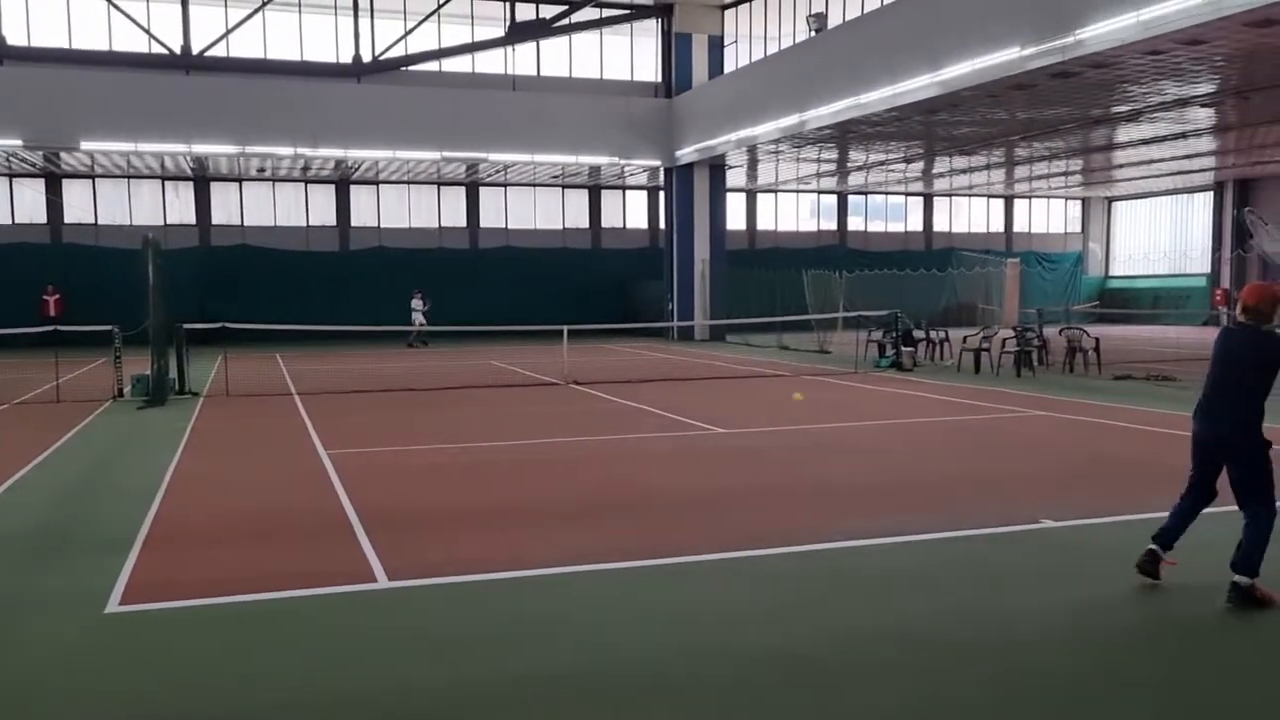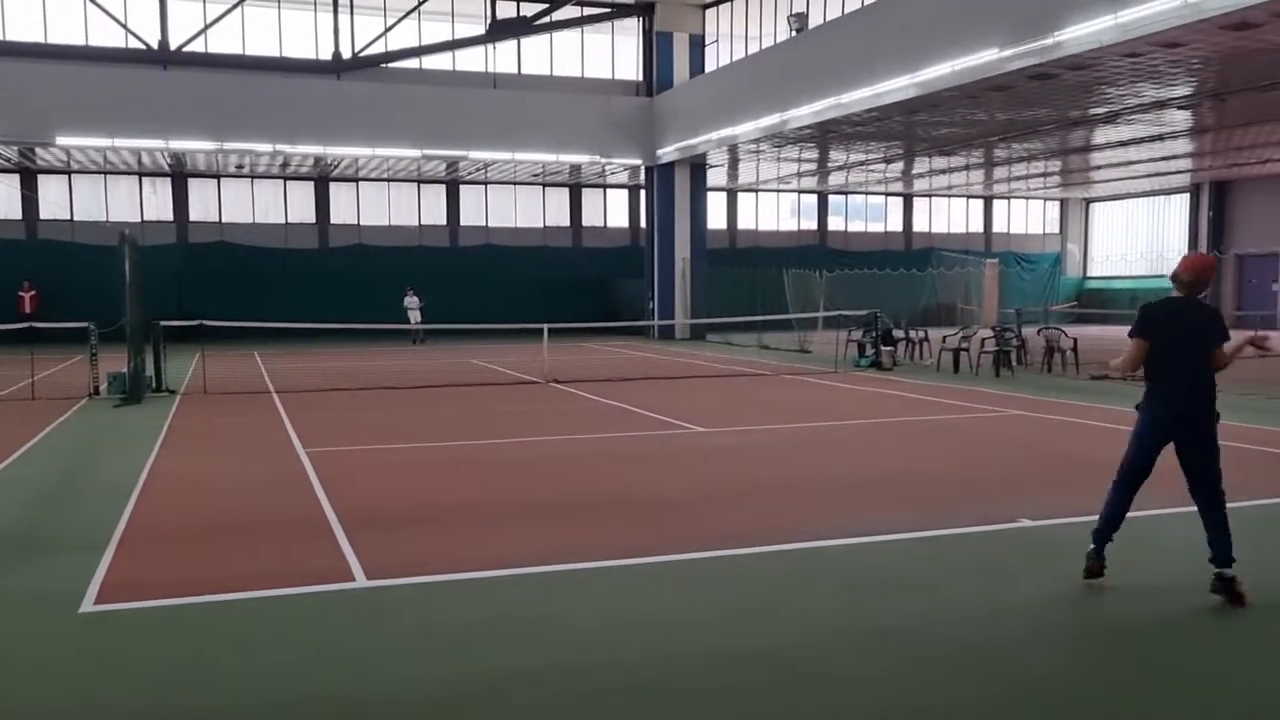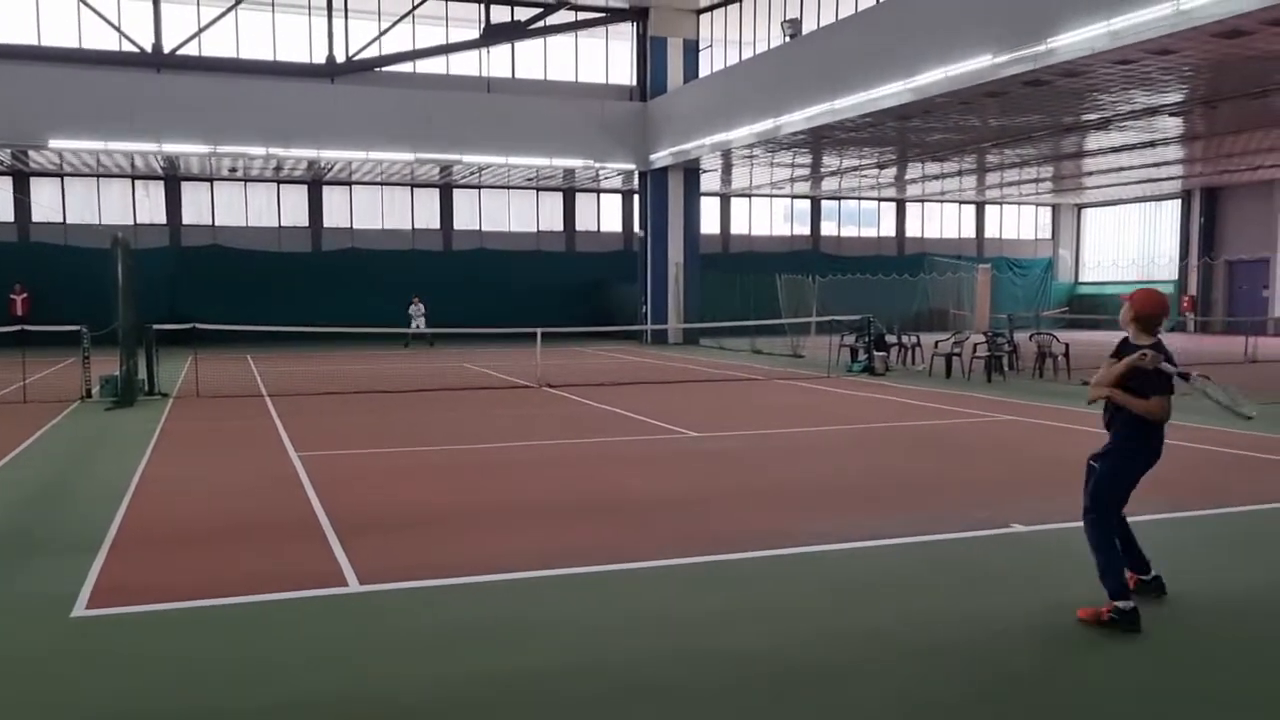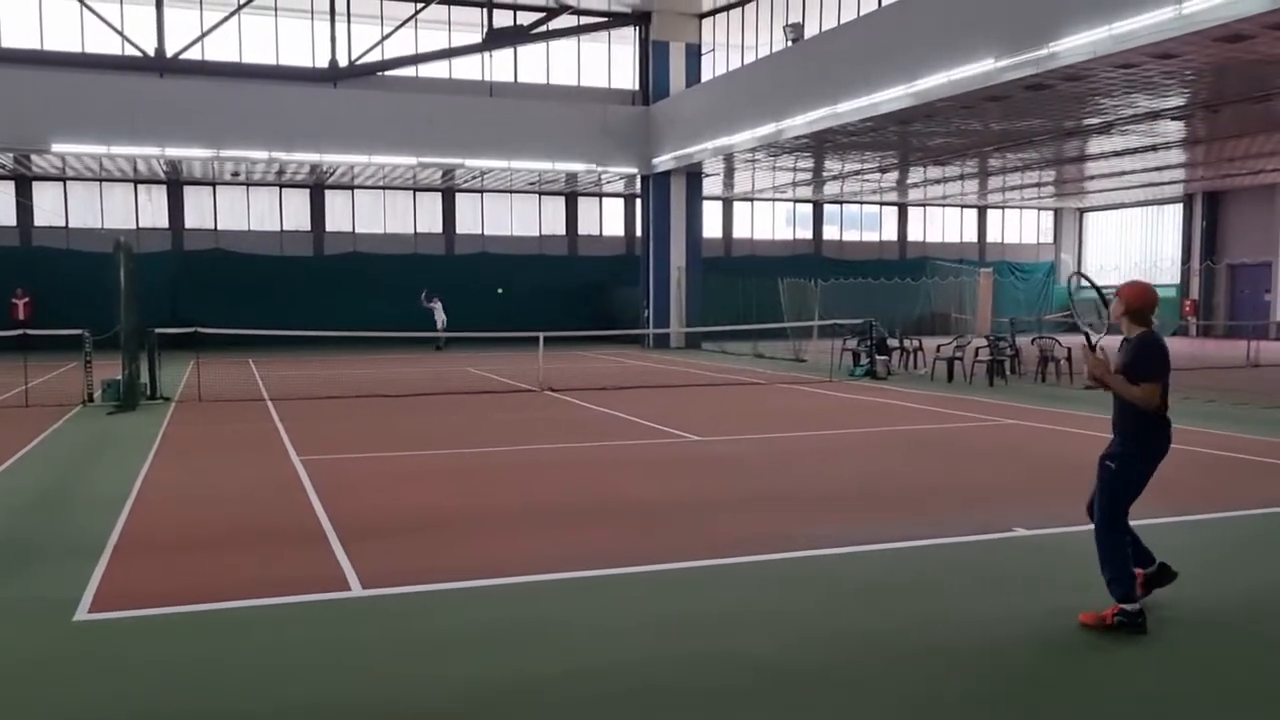
dt=0.4s
person 1, frame 1
left shoulder: (1226, 335)
left hip: (1206, 429)
right hip: (1244, 437)
left knee: (1197, 493)
left ankle: (1155, 550)
right ankle: (1243, 581)
person 1, frame 2
left shoulder: (1153, 311)
right shoulder: (1210, 316)
left elbow: (1129, 365)
right elbow: (1219, 362)
left wrist: (1115, 365)
right wrist: (1245, 342)
left hip: (1156, 412)
right hip: (1198, 414)
left knee: (1127, 480)
right knee: (1208, 492)
left ankle: (1097, 551)
right ankle: (1224, 573)
person 1, frame 3
left shoulder: (1154, 360)
right shoulder: (1128, 345)
left elbow: (1160, 413)
right elbow: (1098, 382)
left wrist: (1112, 393)
right wrist: (1128, 363)
left hip: (1130, 447)
right hip: (1128, 445)
left knee: (1097, 518)
right knee: (1107, 511)
left ankle: (1122, 606)
right ankle: (1144, 577)
person 1, frame 4
left shoulder: (1150, 347)
right shoulder: (1129, 343)
left elbow: (1151, 401)
left wrist: (1108, 376)
right wrist: (1101, 373)
left hip: (1141, 445)
right hip: (1128, 442)
left knee: (1107, 519)
right knee: (1101, 511)
left ankle: (1128, 610)
right ankle: (1150, 569)
